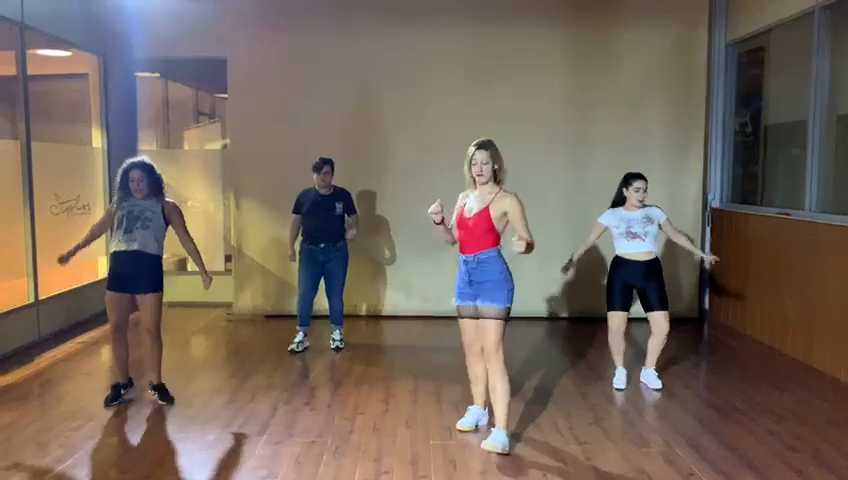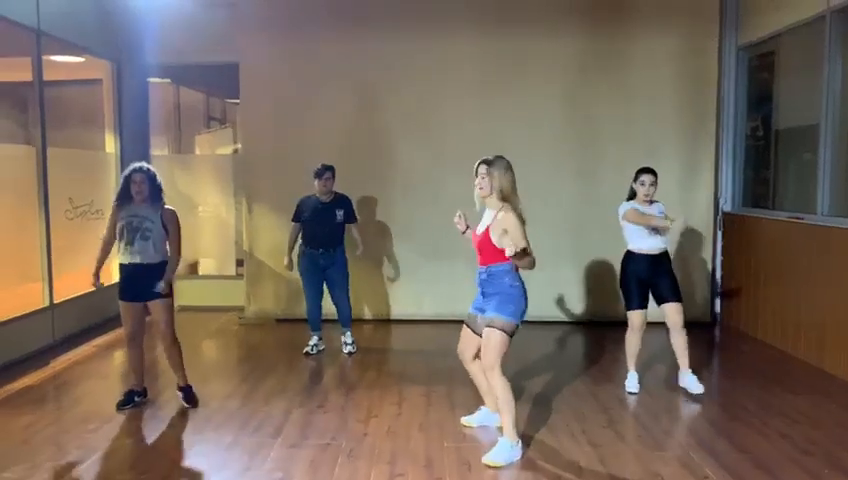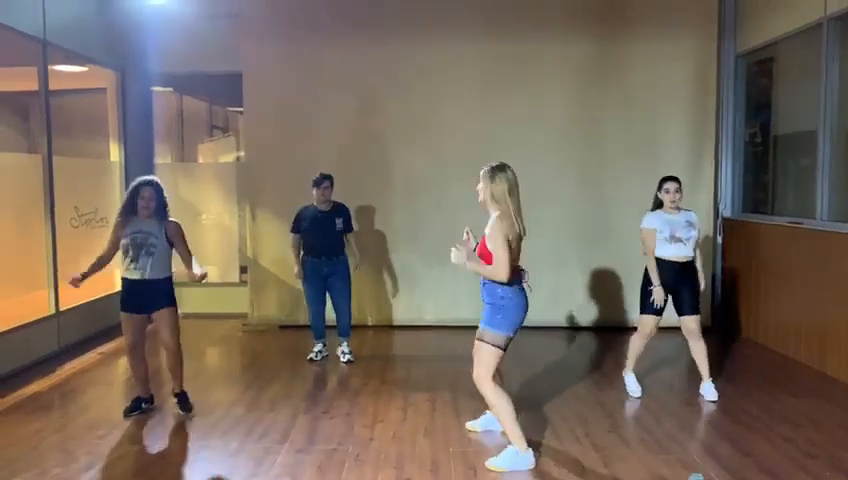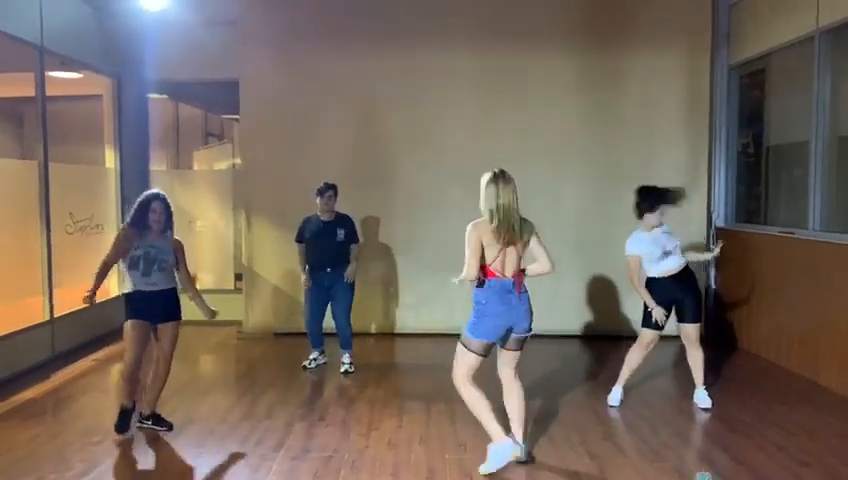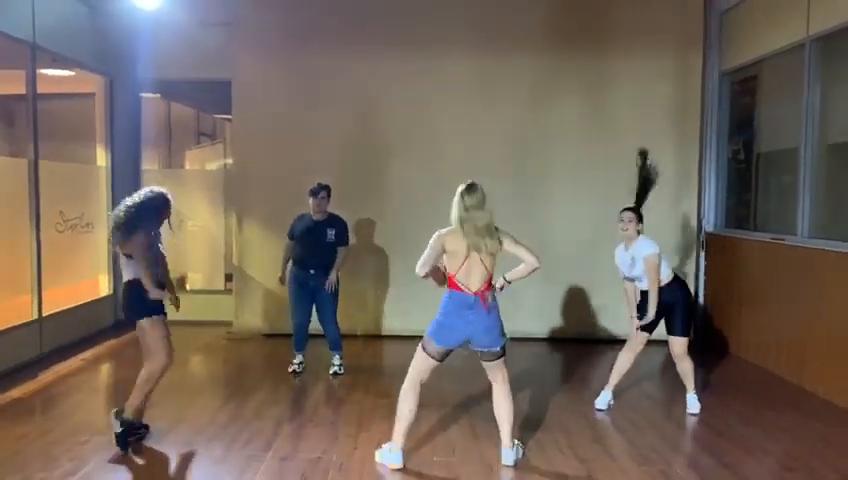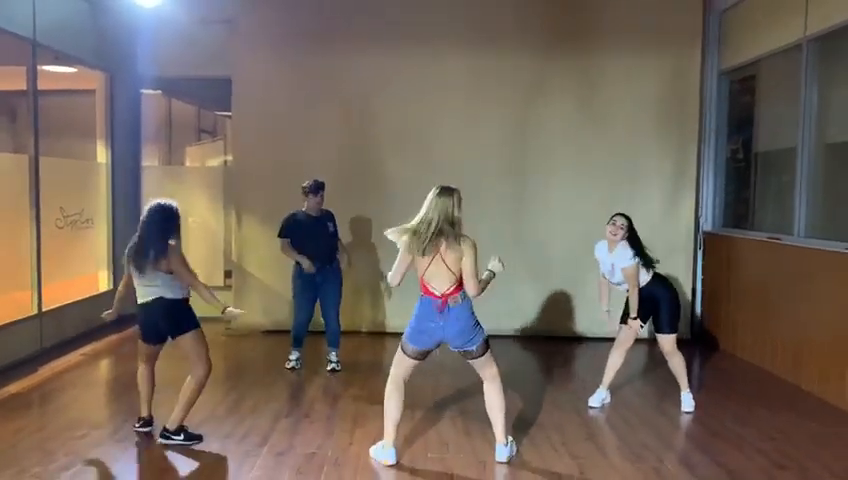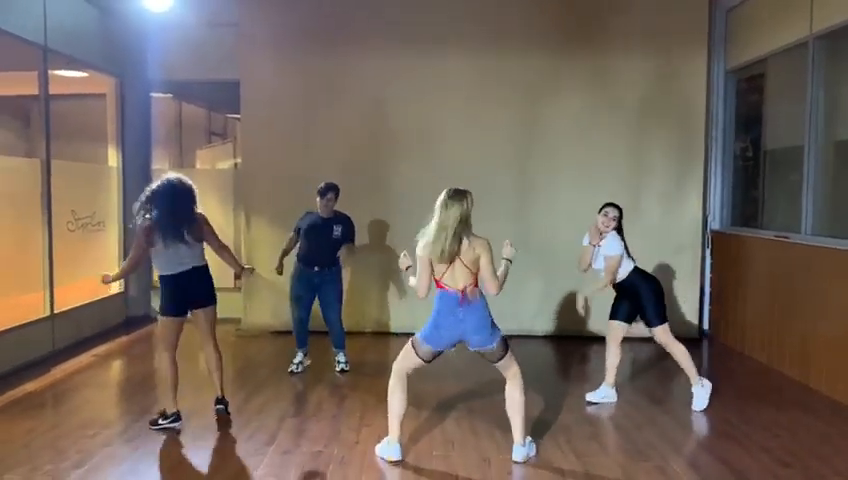
dt=0.4s
person 1, frame 1
left shoulder: (507, 200)
right shoulder: (463, 198)
left elbow: (528, 241)
right elbow: (453, 238)
left wrist: (523, 245)
right wrist: (439, 221)
left hip: (493, 278)
right hip: (466, 276)
left knee: (491, 353)
right knee: (471, 348)
left ankle: (499, 432)
right ankle: (478, 409)
person 1, frame 2
left shoulder: (508, 215)
right shoulder: (487, 213)
left elbow: (529, 262)
left wrist: (516, 254)
right wrist: (465, 231)
left hip: (505, 291)
right hip: (486, 291)
left knee: (490, 364)
right knee: (466, 353)
left ankle: (511, 442)
right ankle: (491, 410)
person 1, frame 3
left shoulder: (499, 222)
right shoulder: (502, 219)
left elbow: (503, 273)
left wrist: (466, 261)
right wrist: (473, 250)
left hip: (505, 302)
right hip: (501, 301)
left knee: (482, 376)
right knee: (481, 361)
left ankle: (521, 451)
right ankle: (496, 416)
person 1, frame 4
left shoulder: (477, 228)
right shoulder: (525, 227)
left elbow: (472, 273)
right elbow: (546, 266)
left wrist: (463, 276)
left hip: (490, 305)
right hip: (519, 304)
left knee: (461, 377)
right knee: (508, 374)
left ankle: (502, 442)
right ankle: (516, 442)
person 1, frame 5
left shoulder: (445, 237)
right shoulder: (497, 237)
left elbow: (422, 269)
right elbow: (532, 262)
left wrist: (439, 275)
right wrist: (505, 280)
left hip: (453, 314)
right hip: (486, 317)
left knee: (413, 379)
right knee: (500, 380)
left ankle: (394, 451)
right ankle: (509, 449)
person 1, frame 6
left shoulder: (413, 239)
right shoulder: (465, 244)
left elbow: (393, 280)
right elbow: (473, 289)
left wrist: (406, 252)
right wrist: (493, 271)
left hip: (426, 319)
right hip: (459, 319)
left knee: (397, 377)
right knee: (490, 376)
left ankle: (387, 448)
right ankle: (502, 446)
person 1, frame 7
left shoulder: (428, 244)
right shoulder: (480, 244)
left elbow: (422, 290)
right elbow: (493, 289)
left wrist: (408, 268)
right wrist: (506, 260)
left hip: (444, 319)
right hip: (477, 319)
left knee: (399, 371)
right knee: (513, 374)
left ankle: (392, 445)
right ankle: (521, 445)
person 2, frame 1
left shoulder: (166, 206)
right shoulder: (120, 204)
left elbow: (186, 240)
right elbow: (98, 230)
left wrist: (202, 271)
right wrist: (72, 251)
left hip: (147, 268)
right hip: (119, 268)
left knee: (151, 329)
right knee: (117, 328)
left ankle: (156, 384)
right ankle: (122, 382)
person 2, frame 2
left shoulder: (165, 213)
right shoulder: (120, 211)
left elbow: (176, 250)
right elbow: (107, 243)
left wrist: (167, 279)
right wrist: (96, 272)
left hip: (156, 276)
right hip: (129, 277)
left knee: (167, 334)
right knee: (132, 337)
left ankle: (184, 385)
right ankle: (137, 389)
person 2, frame 3
left shoulder: (169, 226)
right shoulder: (123, 225)
left elbow: (187, 256)
right elbow: (106, 256)
left wrist: (195, 270)
right wrist: (84, 275)
left hip: (159, 290)
right hip: (131, 290)
left knee: (172, 345)
right knee: (133, 347)
left ankle: (179, 391)
right ankle: (144, 396)
person 2, frame 4
left shoulder: (173, 244)
right shoulder: (129, 235)
left elbow: (185, 279)
right elbow: (108, 263)
left wrist: (203, 307)
right wrist: (94, 290)
left hip: (167, 302)
right hip: (138, 302)
left knee: (164, 359)
right knee: (131, 360)
left ankle: (148, 413)
right ankle: (126, 405)
person 2, frame 5
left shoulder: (147, 233)
right shoulder: (140, 233)
left elbow: (158, 266)
right elbow: (142, 261)
left wrist: (171, 291)
right wrist: (154, 289)
left hip: (146, 297)
right hip: (142, 296)
left knee: (153, 359)
right knee: (162, 357)
left ankle: (132, 420)
right ankle: (126, 414)
person 2, frame 6
left shoulder: (135, 250)
right shoulder: (169, 250)
left elbow: (125, 286)
right elbow: (193, 282)
left wrist: (115, 311)
right wrist: (222, 307)
left hip: (147, 313)
right hip: (175, 311)
left knee: (145, 362)
right knee: (201, 368)
left ankle: (144, 418)
right ankle: (172, 428)
person 2, frame 7
left shoulder: (149, 226)
right shoulder: (197, 220)
left elbow: (133, 263)
right elbow: (219, 247)
left wrist: (113, 278)
right wrist: (240, 269)
left hip: (172, 288)
right hip: (200, 282)
left knee: (166, 351)
right knee: (209, 343)
left ankle: (171, 412)
right ankle: (220, 399)
person 3, frame 1
left shoulder: (654, 212)
right shoulder: (611, 215)
left elbow: (675, 235)
right elbow: (590, 240)
left wrist: (701, 254)
right wrist: (572, 260)
left hip: (650, 271)
right hip: (621, 271)
left knee: (662, 328)
right knee: (615, 327)
left ankle: (648, 371)
right ankle: (620, 370)
person 3, frame 2
left shoulder: (659, 207)
right shoulder: (627, 208)
right elbow: (645, 220)
right wrist: (667, 223)
left hip: (661, 266)
right hip: (636, 267)
left knee: (676, 322)
right knee: (636, 325)
left ankle: (686, 374)
right ankle: (632, 373)
person 3, frame 3
left shoulder: (691, 217)
right shoulder: (651, 219)
left elbow: (696, 249)
right elbow: (649, 254)
left wrist: (700, 276)
right wrist: (656, 285)
left hip: (686, 275)
right hip: (658, 275)
left knee: (693, 331)
right knee: (646, 329)
left ankle: (706, 382)
right ankle: (629, 373)
person 3, frame 4
left shoulder: (663, 229)
right shoulder: (634, 242)
right elbow: (635, 279)
left wrist: (707, 256)
right wrist: (652, 305)
left hip: (686, 284)
right hip: (659, 290)
left knee: (692, 340)
right knee: (645, 341)
left ankle: (700, 390)
right ankle: (618, 386)
person 3, frame 5
left shoulder: (647, 246)
right shoulder: (619, 253)
left elbow: (654, 282)
right elbow: (629, 286)
left wrist: (652, 311)
right wrist: (634, 317)
left hip: (674, 296)
right hip: (648, 296)
left knee: (679, 353)
right knee: (632, 346)
left ankle: (691, 396)
right ankle: (607, 392)
person 3, frame 6
left shoulder: (626, 254)
right shoulder: (600, 248)
left elbow: (633, 288)
right elbow: (604, 279)
left wrist: (633, 317)
right wrist: (605, 307)
left hip: (661, 294)
right hip: (639, 297)
left knee: (668, 349)
right knee: (621, 343)
left ankle: (686, 393)
right ankle: (602, 391)
person 3, frame 7
left shoulder: (613, 242)
right shoulder: (591, 236)
left elbow: (607, 279)
right elbow: (583, 267)
left wrist: (585, 294)
right wrist: (592, 243)
left hip: (644, 288)
right hip: (625, 293)
left knee: (664, 339)
right knee: (612, 338)
left ankle: (699, 384)
right ankle: (608, 389)
person 4, frame 1
left shoulder: (343, 195)
right shoulder: (304, 196)
left elbow: (353, 216)
right elbow: (296, 221)
left wrist: (353, 228)
right wrist: (291, 246)
left hip: (336, 252)
right hip: (309, 251)
left knee: (335, 295)
right knee: (305, 294)
left ankle: (336, 333)
right ankle: (301, 335)
person 4, frame 2
left shoulder: (343, 202)
right shoulder: (304, 203)
left elbow: (351, 225)
right elbow: (295, 228)
left wrist: (359, 243)
right wrist: (288, 255)
left hip: (335, 256)
right hip: (309, 257)
left knee: (341, 298)
right knee: (312, 300)
left ankle: (347, 336)
right ankle: (316, 339)
person 4, frame 3
left shoulder: (341, 210)
right shoulder: (304, 213)
left elbow: (348, 234)
right elbow: (296, 239)
left wrist: (356, 254)
right wrist: (297, 264)
left hip: (337, 264)
right hip: (312, 266)
left knee: (343, 306)
right knee: (315, 308)
left ankle: (344, 345)
right ankle: (320, 345)
person 4, frame 4
left shoulder: (346, 221)
right shoulder: (308, 223)
left elbow: (354, 247)
right elbow: (301, 249)
left wrist: (353, 265)
right wrist: (303, 272)
left hip: (341, 276)
right hip: (316, 278)
left knee: (342, 318)
right knee: (311, 319)
left ankle: (346, 357)
right ankle: (317, 353)
person 4, frame 5
left shoulder: (338, 223)
right shoulder: (299, 221)
left elbow: (342, 251)
right elbow: (289, 246)
left wrist: (334, 273)
right wrist: (283, 270)
left hip: (325, 278)
right hip: (299, 276)
left knee: (328, 320)
right knee: (299, 321)
left ankle: (337, 358)
right ankle: (298, 358)
person 4, frame 6
left shoulder: (329, 216)
right shoulder: (293, 220)
right elbow: (284, 246)
left wrist: (343, 252)
right wrist: (301, 259)
left hip: (331, 272)
right hip: (305, 274)
left knee: (332, 316)
right knee: (302, 316)
left ankle: (333, 355)
right ankle: (295, 353)
person 4, frame 7
left shoulder: (344, 221)
right shoulder: (306, 218)
left elbow: (350, 245)
right elbow: (293, 239)
left wrist: (346, 249)
right wrist: (281, 258)
left hip: (329, 275)
right hip: (303, 273)
left knee: (333, 317)
right knee: (299, 316)
left ankle: (340, 355)
right ankle: (301, 355)
